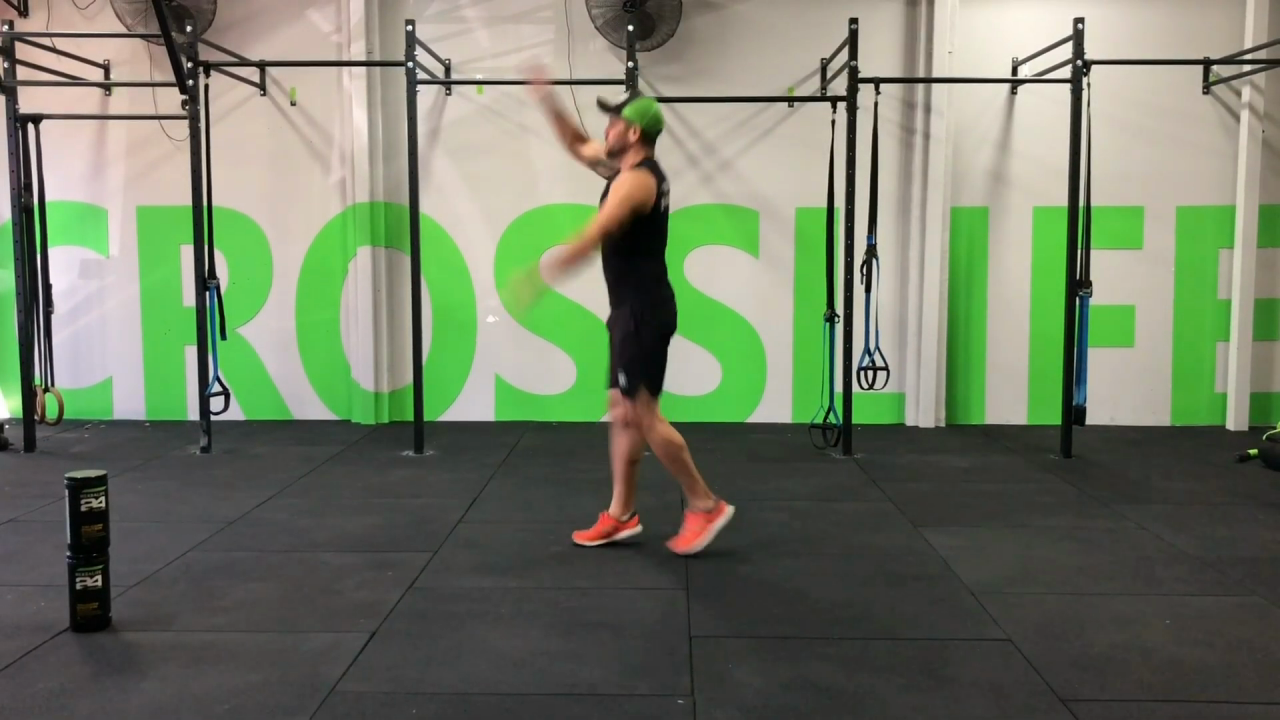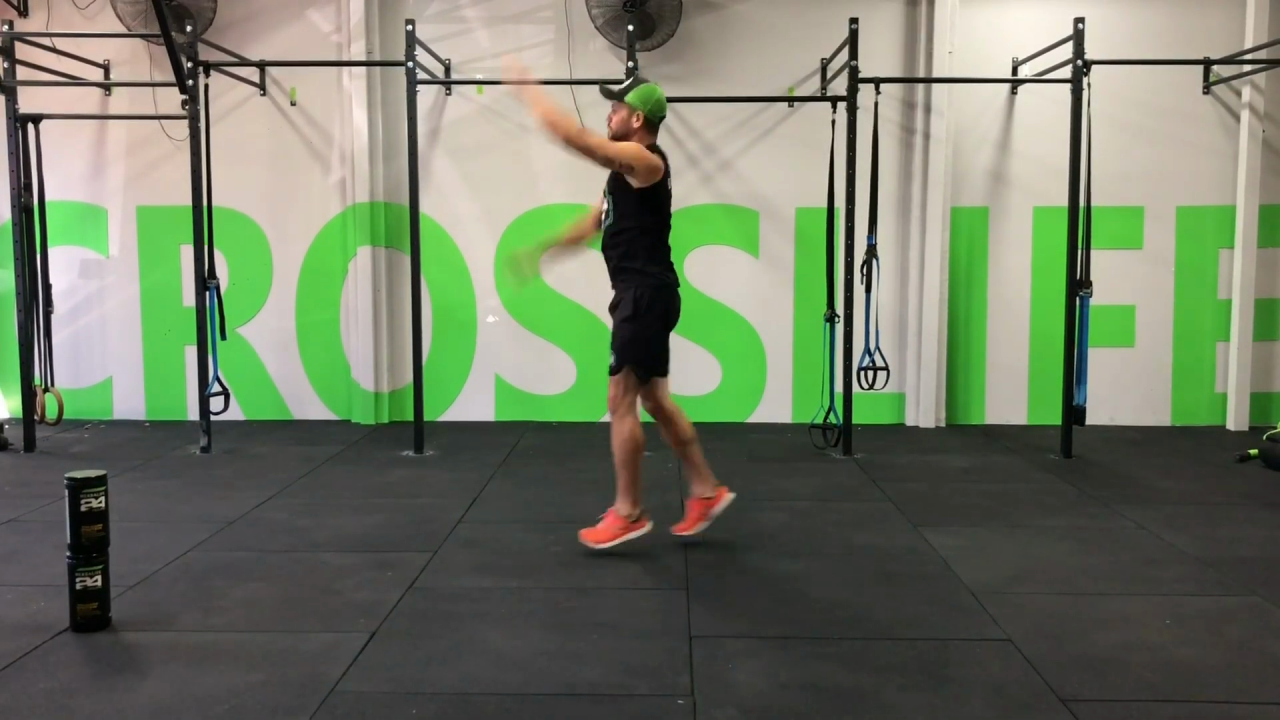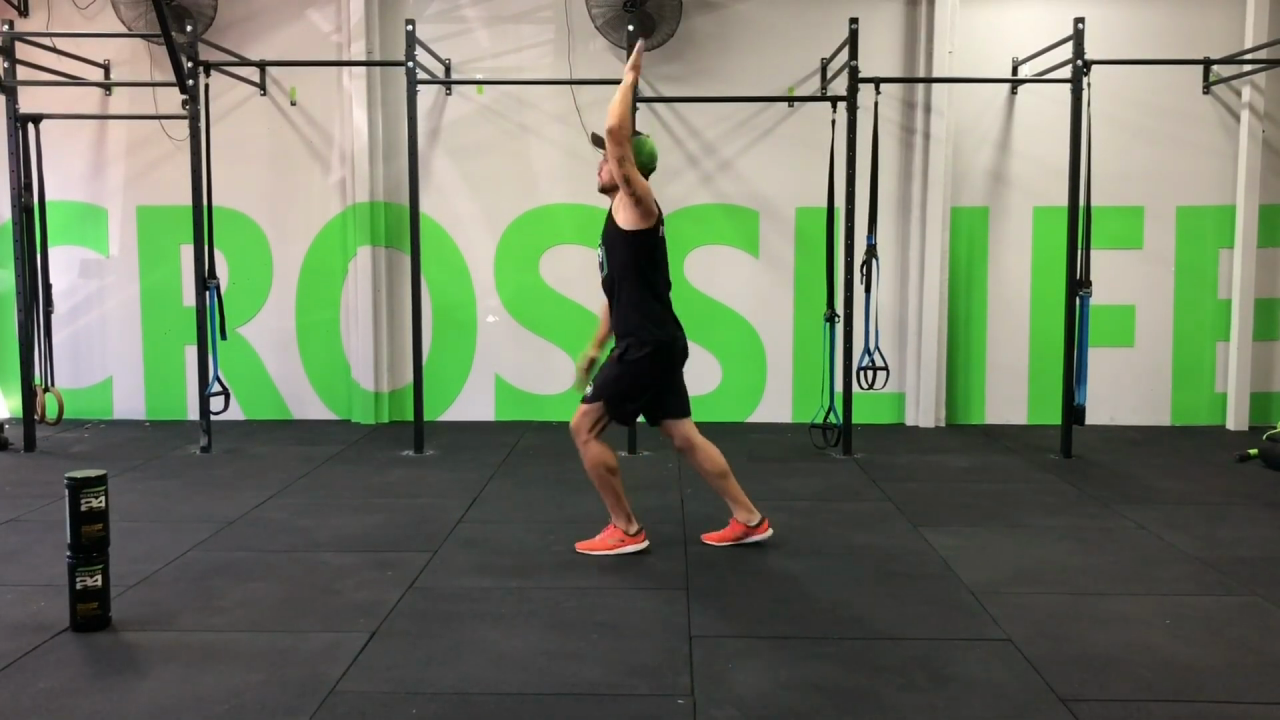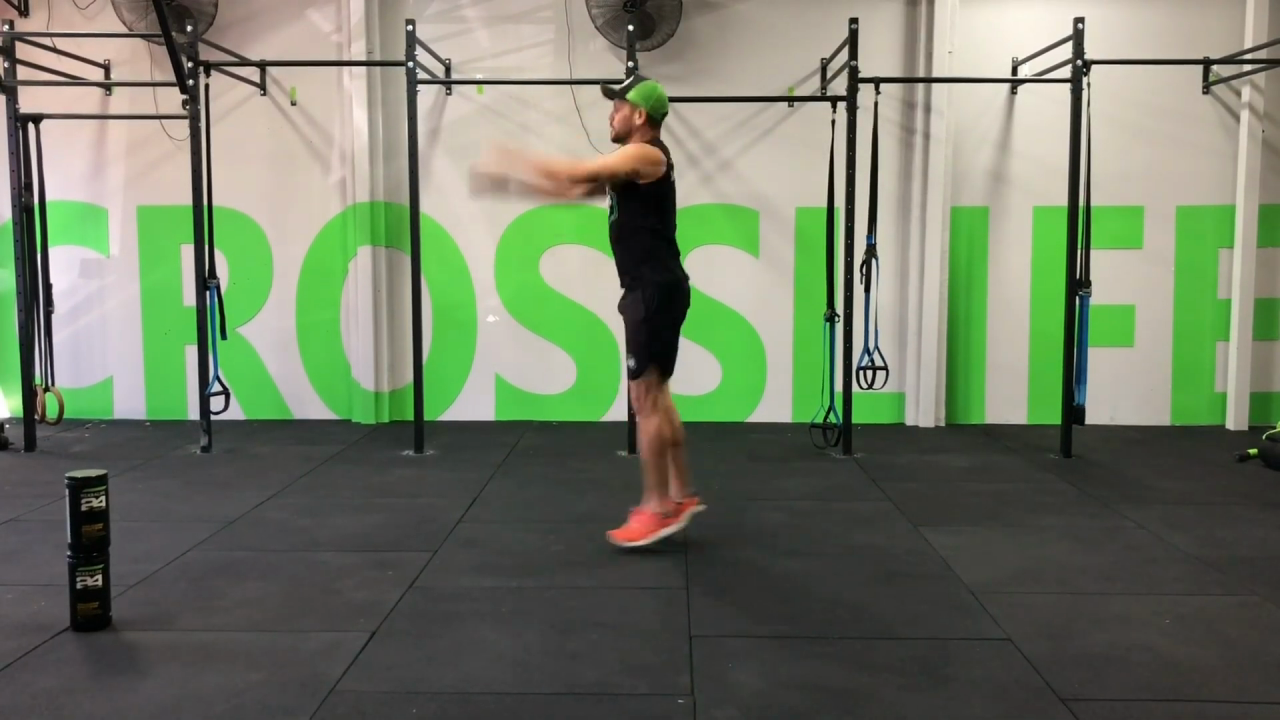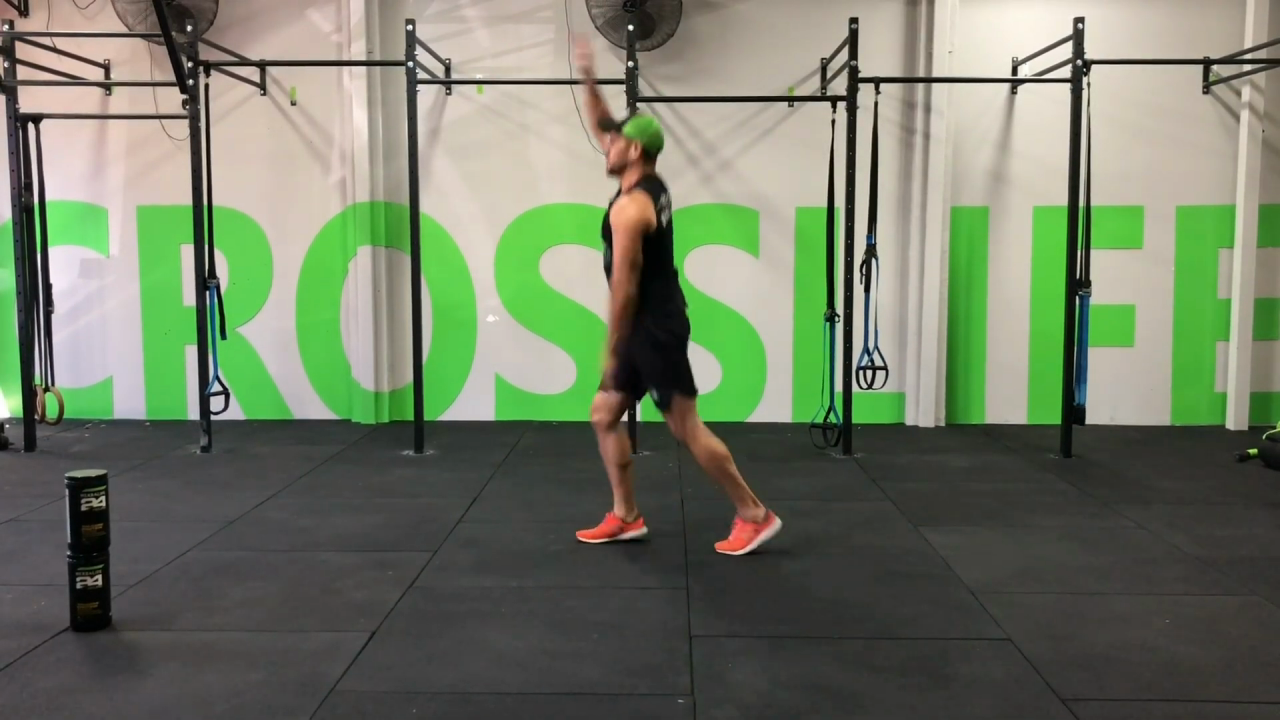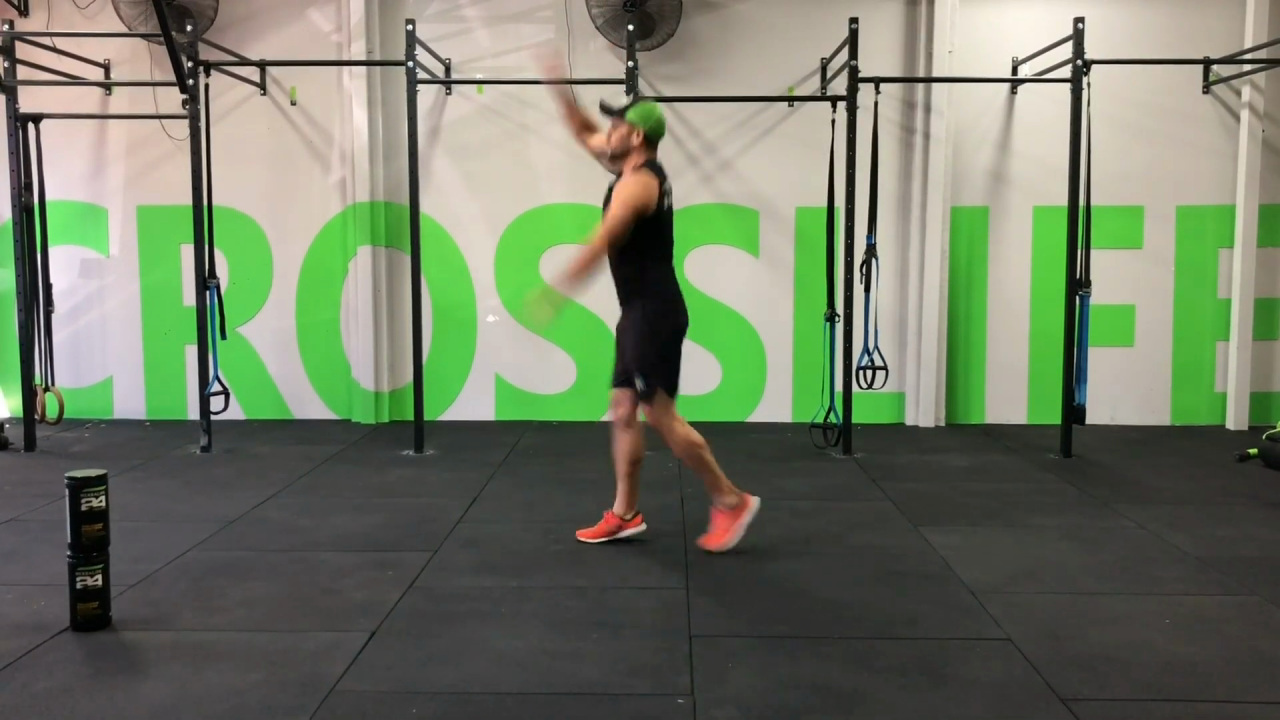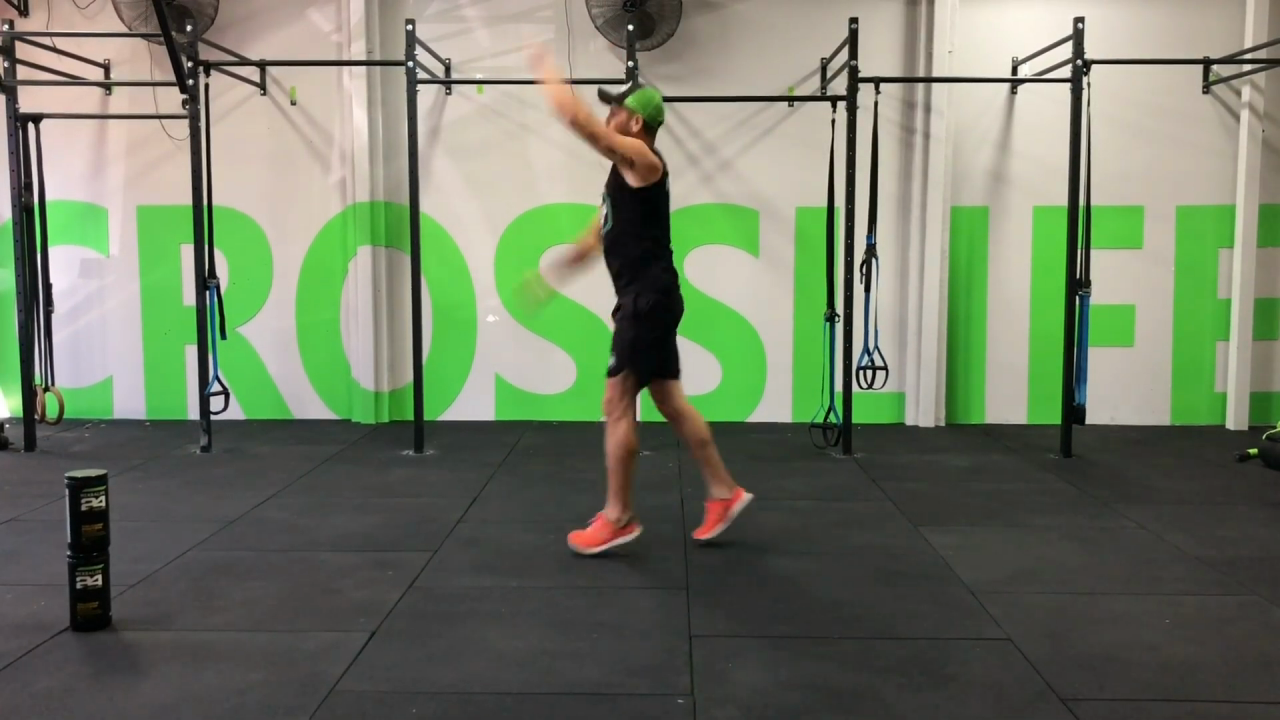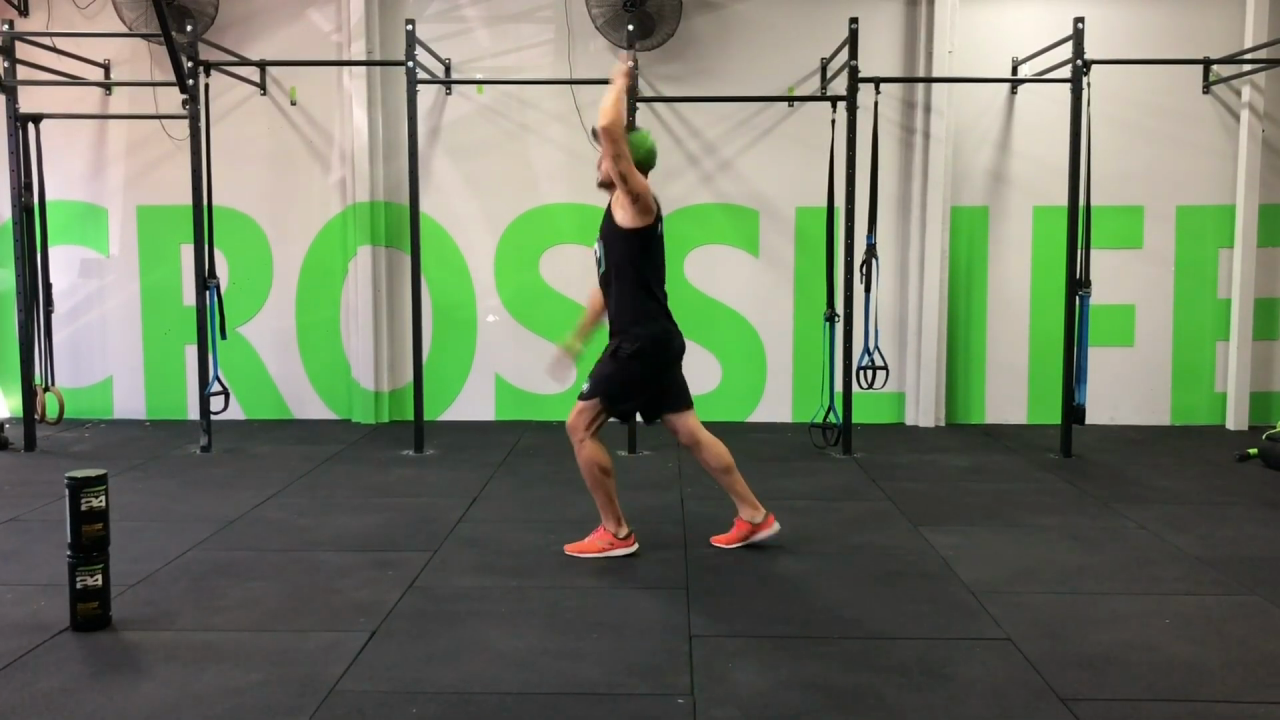
dt=0.2s
person 1, frame 1
left shoulder: (636, 179)
right shoulder: (631, 170)
left elbow: (589, 239)
right elbow: (577, 144)
left wrist: (538, 278)
right wrist: (547, 97)
left hip: (644, 312)
right hip: (635, 311)
left knee: (641, 418)
right knee: (623, 414)
left ankle: (705, 505)
right ankle: (619, 515)
person 1, frame 2
left shoulder: (642, 161)
right shoulder: (629, 165)
left elbow: (576, 136)
right elbow: (595, 221)
left wrist: (530, 89)
right wrist: (546, 249)
left hip: (647, 297)
right hip: (639, 297)
left knee: (621, 404)
right knee: (654, 401)
left ankle: (628, 512)
right ankle: (706, 491)
person 1, frame 3
left shoulder: (638, 206)
right shoulder: (625, 218)
left elbow: (614, 130)
right elbow: (618, 293)
left wrist: (629, 78)
right wrist: (594, 349)
left hip: (646, 345)
right hip: (651, 342)
left knee: (584, 430)
right knee: (685, 438)
left ankle: (625, 529)
right ankle: (747, 520)
person 1, frame 4
left shoulder: (644, 155)
right shoulder: (634, 163)
left elbow: (572, 172)
right elbow: (574, 187)
left wrist: (512, 165)
right wrist: (513, 174)
left hip: (656, 293)
right hip: (648, 292)
left knee: (648, 402)
right knee: (653, 401)
left ankle: (659, 507)
right ankle: (678, 494)
person 1, frame 5
left shoulder: (630, 207)
right shoulder: (648, 187)
left elbow: (622, 290)
right elbow: (601, 129)
left wrist: (611, 353)
right wrist: (588, 76)
left hip: (655, 329)
right hip: (644, 331)
left knee: (686, 430)
right knee: (604, 416)
left ankle: (754, 515)
right ankle: (624, 515)
person 1, frame 6
left shoulder: (638, 182)
right shoulder: (638, 172)
left elbow: (594, 248)
right elbow: (585, 135)
left wrist: (551, 294)
right wrist: (560, 90)
left hip: (654, 315)
right hip: (639, 315)
left knee: (662, 421)
right knee: (623, 414)
left ankle: (731, 503)
right ankle: (623, 512)
person 1, frame 7
left shoulder: (640, 159)
right shoulder: (626, 171)
left elbow: (578, 120)
right elbow: (596, 237)
left wrist: (548, 76)
right wrist: (550, 275)
left hip: (647, 303)
right hip: (643, 302)
left knee: (617, 407)
right knee: (670, 402)
left ankle: (617, 517)
right ankle: (724, 494)
person 1, frame 8
left shoulder: (636, 202)
right shoulder: (621, 214)
left elbow: (608, 129)
right elbow: (609, 287)
left wrist: (619, 81)
right wrist: (577, 338)
left hip: (643, 343)
right hip: (646, 340)
left knee: (580, 427)
right knee: (689, 433)
left ankle: (615, 531)
right ankle: (753, 516)
